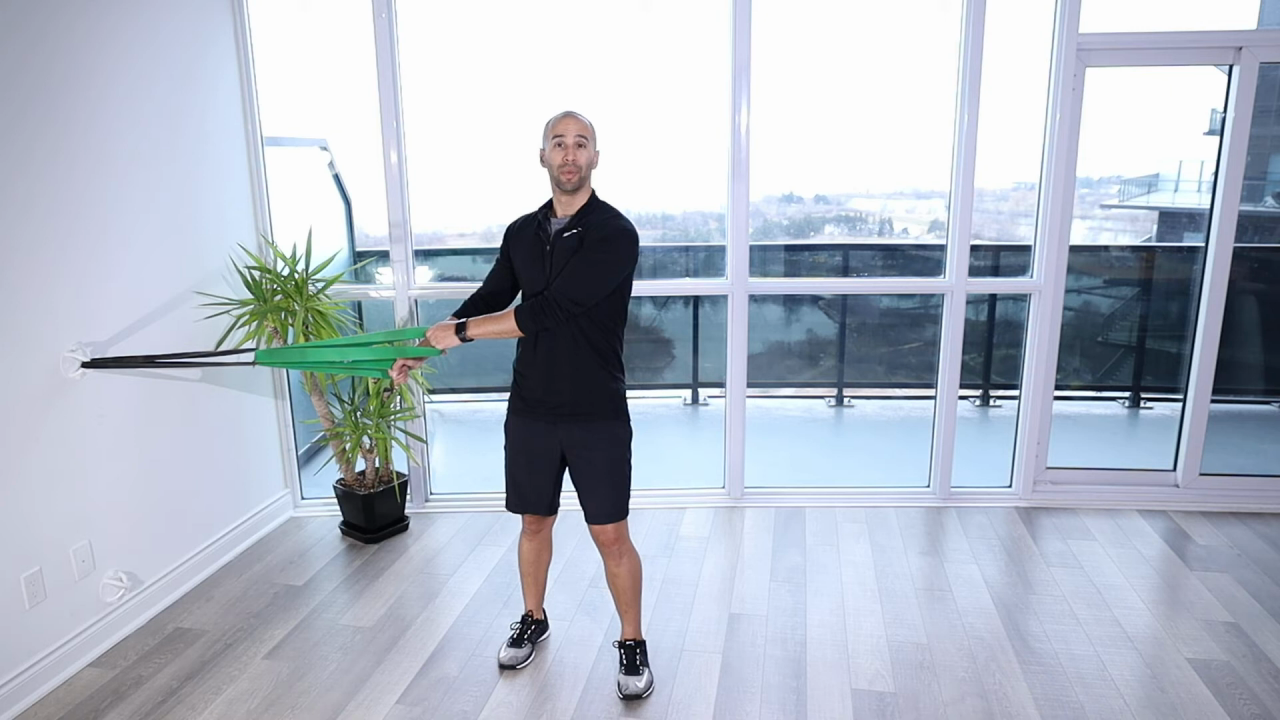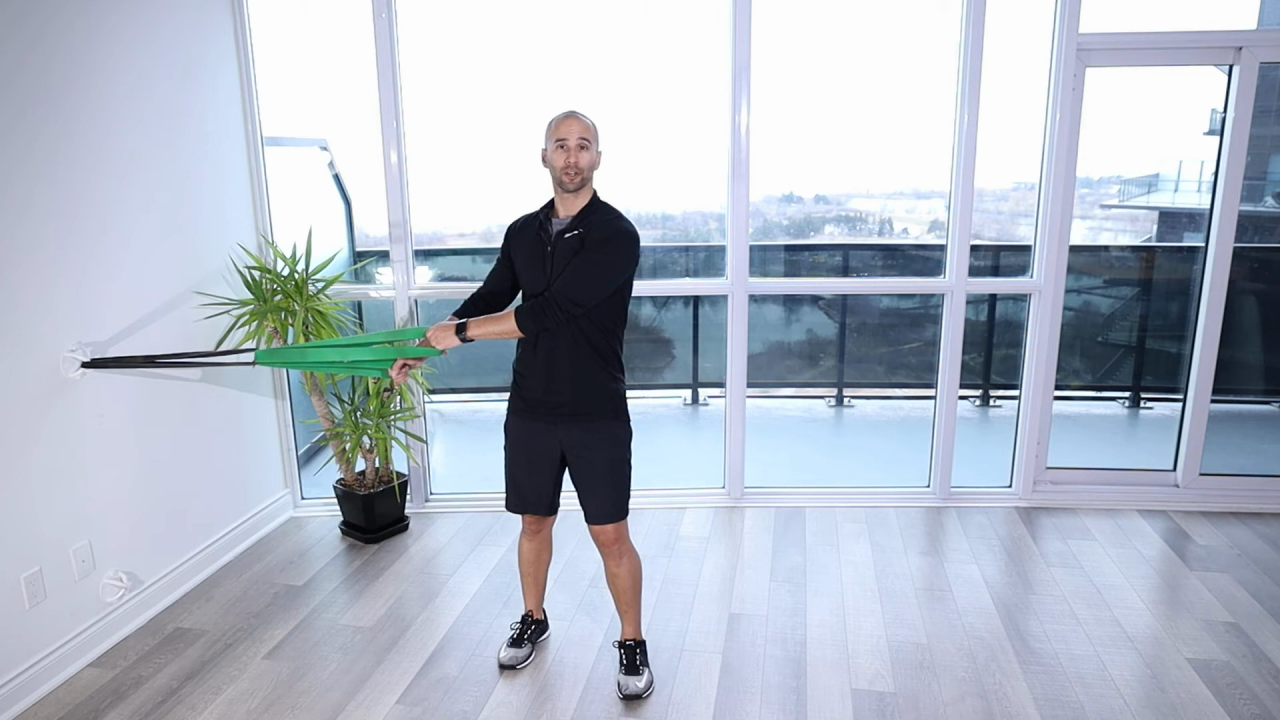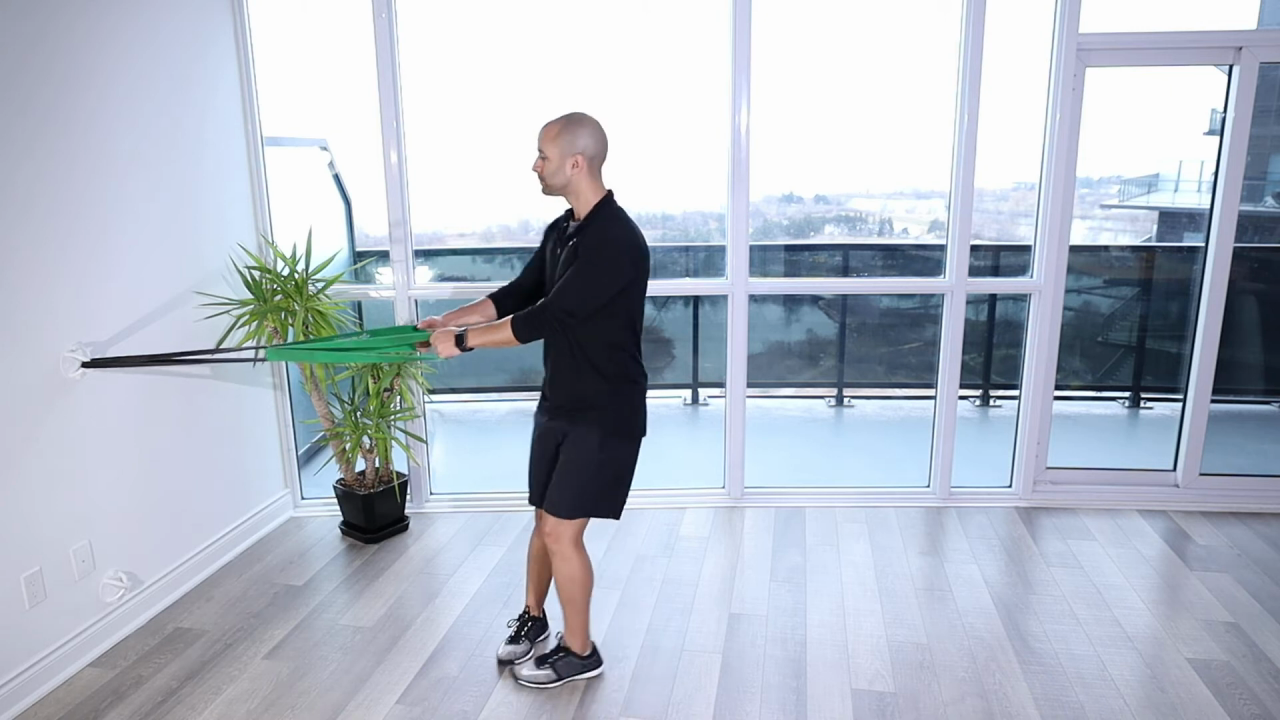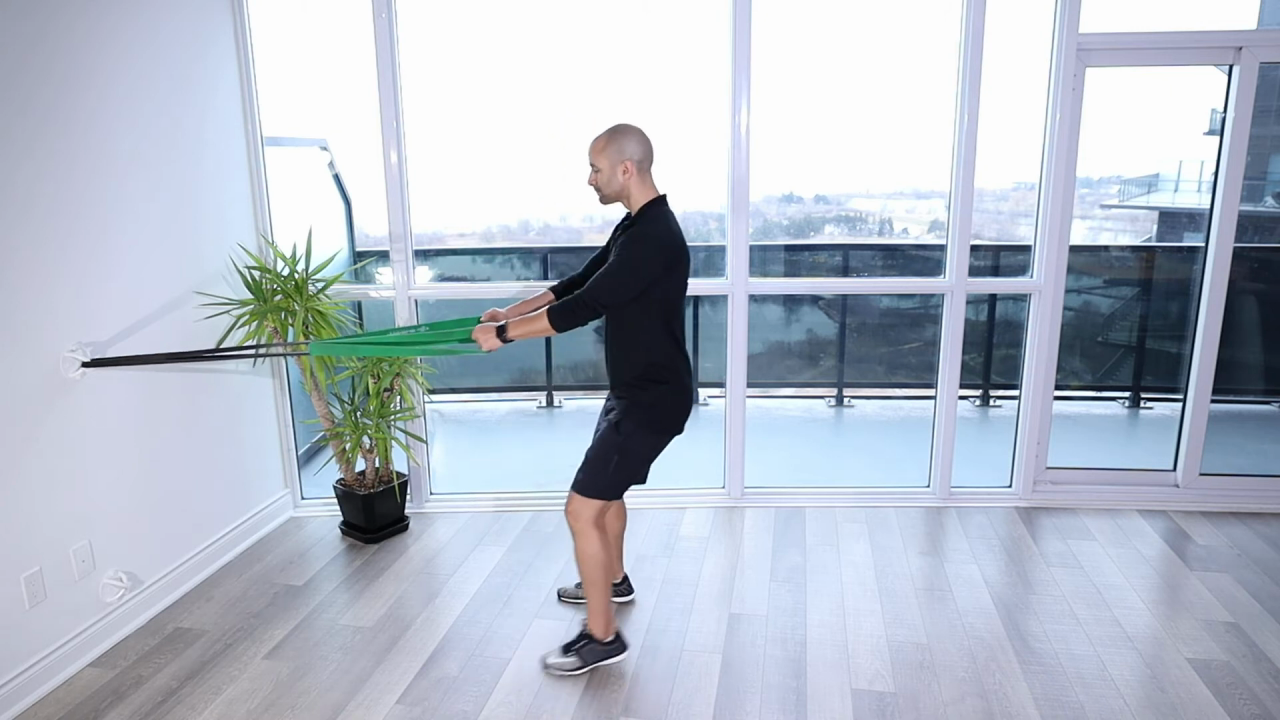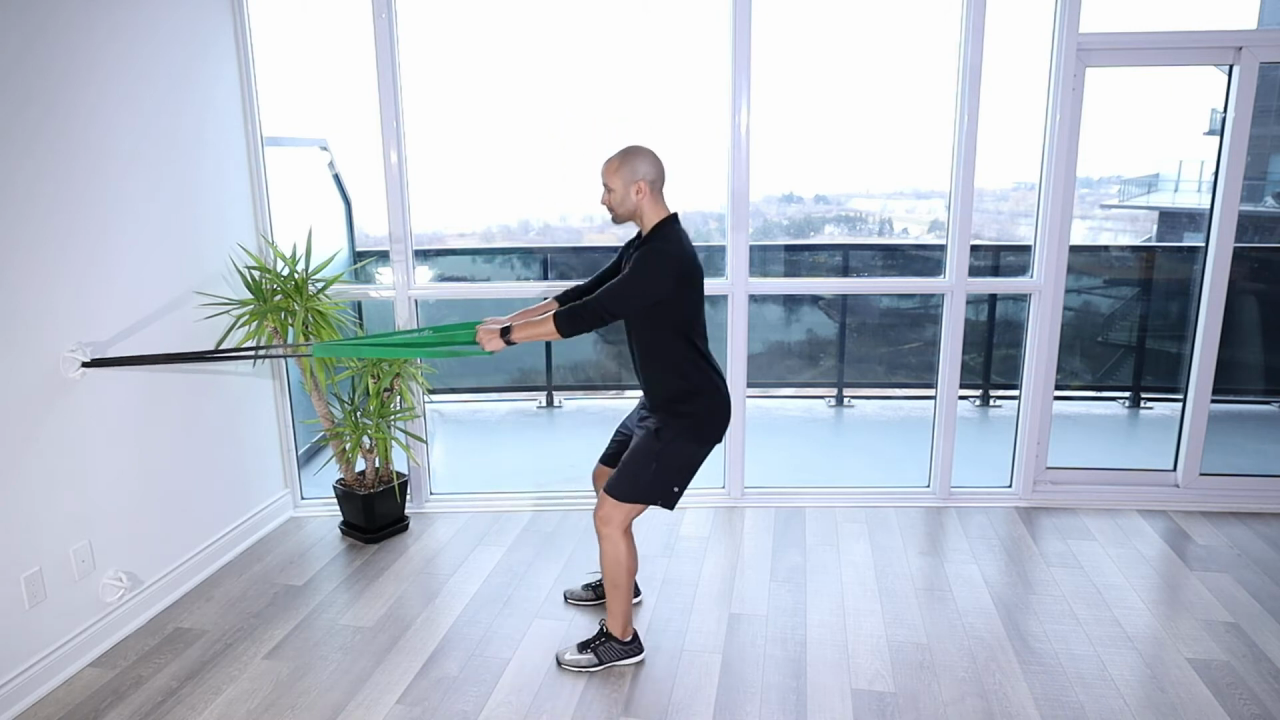
dt=0.7s
person 1, frame 1
left shoulder: (614, 233)
right shoulder: (521, 233)
left elbow: (551, 310)
right elbow: (488, 299)
left wrist: (460, 331)
right wrist: (423, 350)
left hip: (597, 416)
right hip: (531, 411)
left knee: (611, 536)
right knee: (534, 522)
left ankle: (632, 644)
right ankle: (533, 619)
person 1, frame 2
left shoulder: (615, 234)
right shoulder: (522, 232)
left elbow: (551, 311)
right elbow: (488, 298)
left wrist: (460, 332)
right wrist: (424, 349)
left hip: (597, 414)
right hip: (531, 410)
left knee: (611, 535)
right knee: (534, 522)
left ankle: (632, 644)
right ankle: (533, 619)
person 1, frame 3
left shoulder: (618, 240)
right shoulder: (560, 230)
left elbow: (547, 318)
right elbow: (520, 293)
left wrist: (463, 340)
right wrist: (449, 320)
left hip: (607, 414)
right hip: (559, 405)
left knee: (560, 530)
right knee: (546, 519)
left ankle: (579, 650)
right ankle: (532, 618)
person 1, frame 4
left shoulder: (653, 237)
right shoulder: (635, 228)
left elbow: (585, 307)
right elbow: (578, 282)
left wrist: (505, 334)
right wrist: (512, 311)
left hip: (652, 401)
right hip: (635, 392)
left knee: (582, 508)
right knee: (606, 490)
left ankle: (602, 636)
right ankle: (612, 579)
person 1, frame 5
left shoulder: (666, 255)
right shoulder: (644, 245)
left elbow: (594, 313)
right elbow: (587, 293)
left wrist: (510, 335)
right wrist: (514, 320)
left hip: (689, 413)
right hip: (663, 402)
left knee: (612, 515)
right knee: (605, 480)
left ankle: (619, 638)
right ankle: (620, 582)
